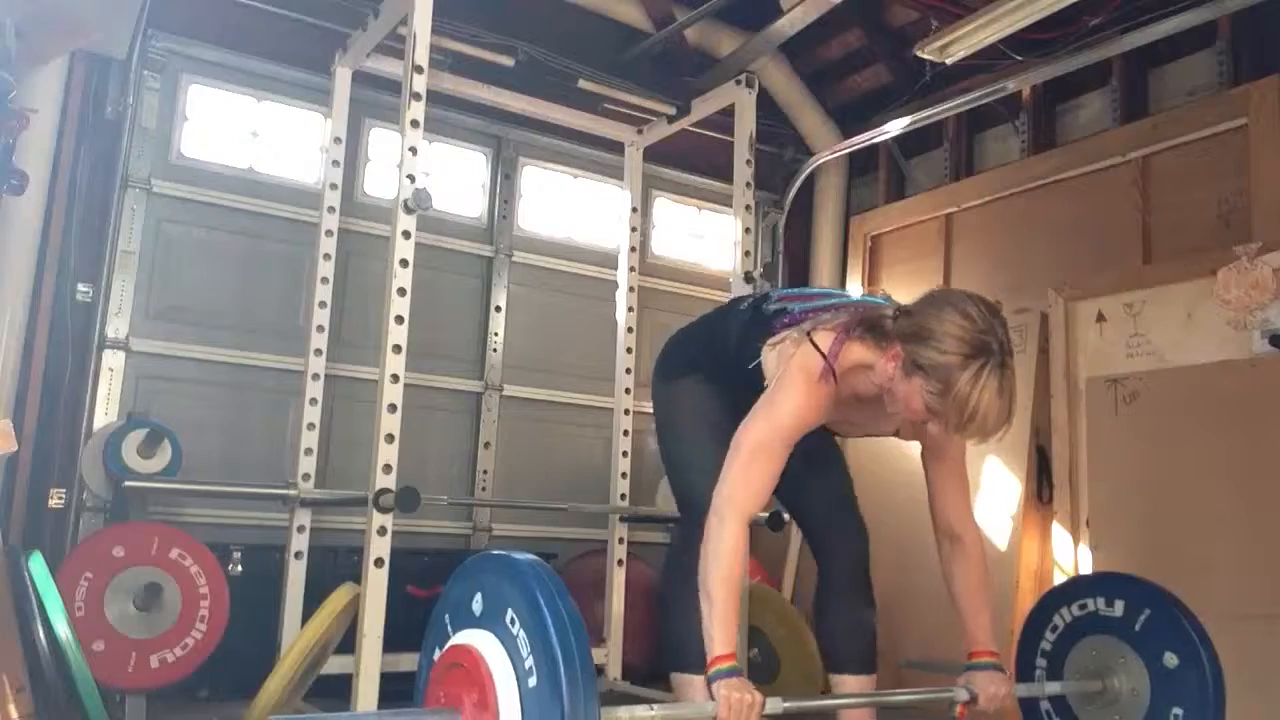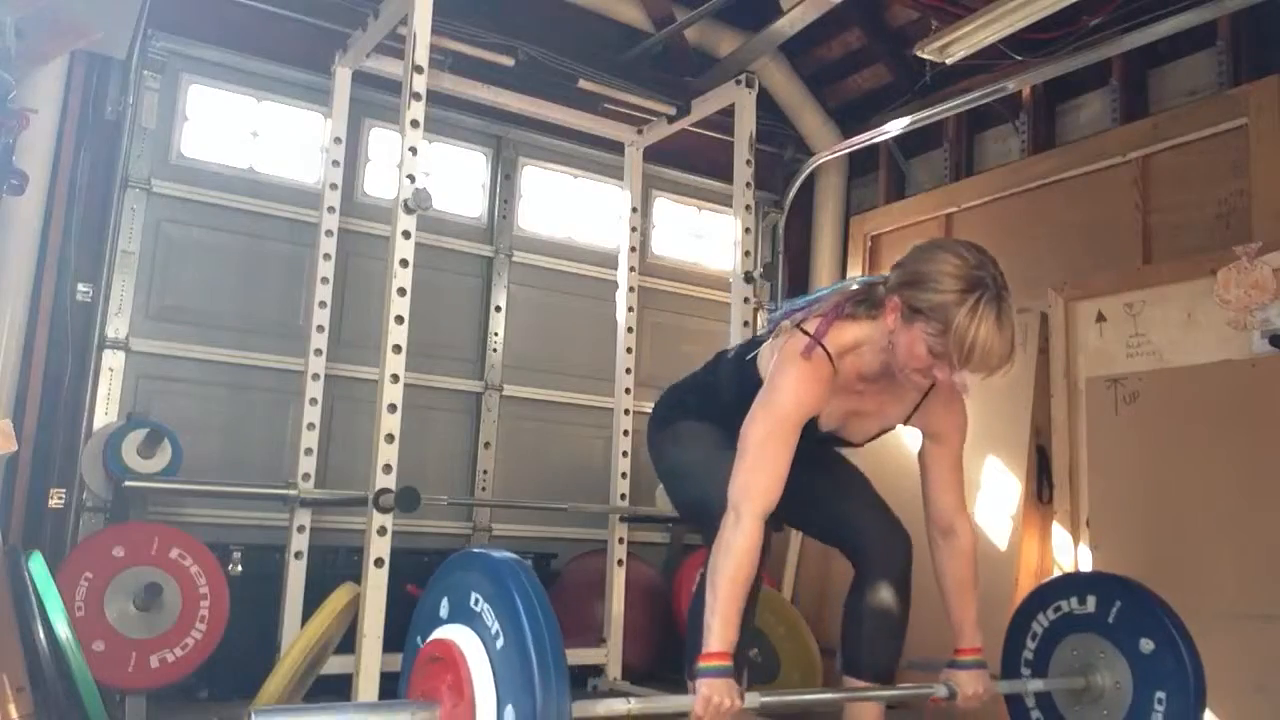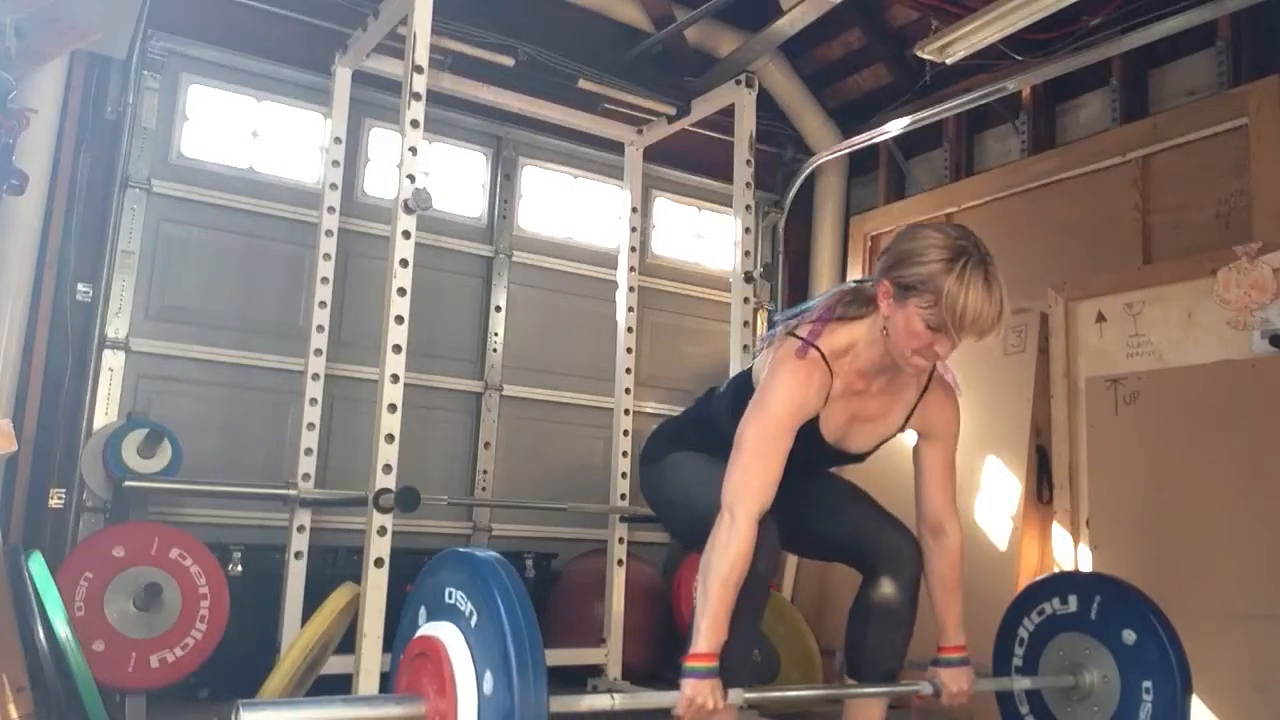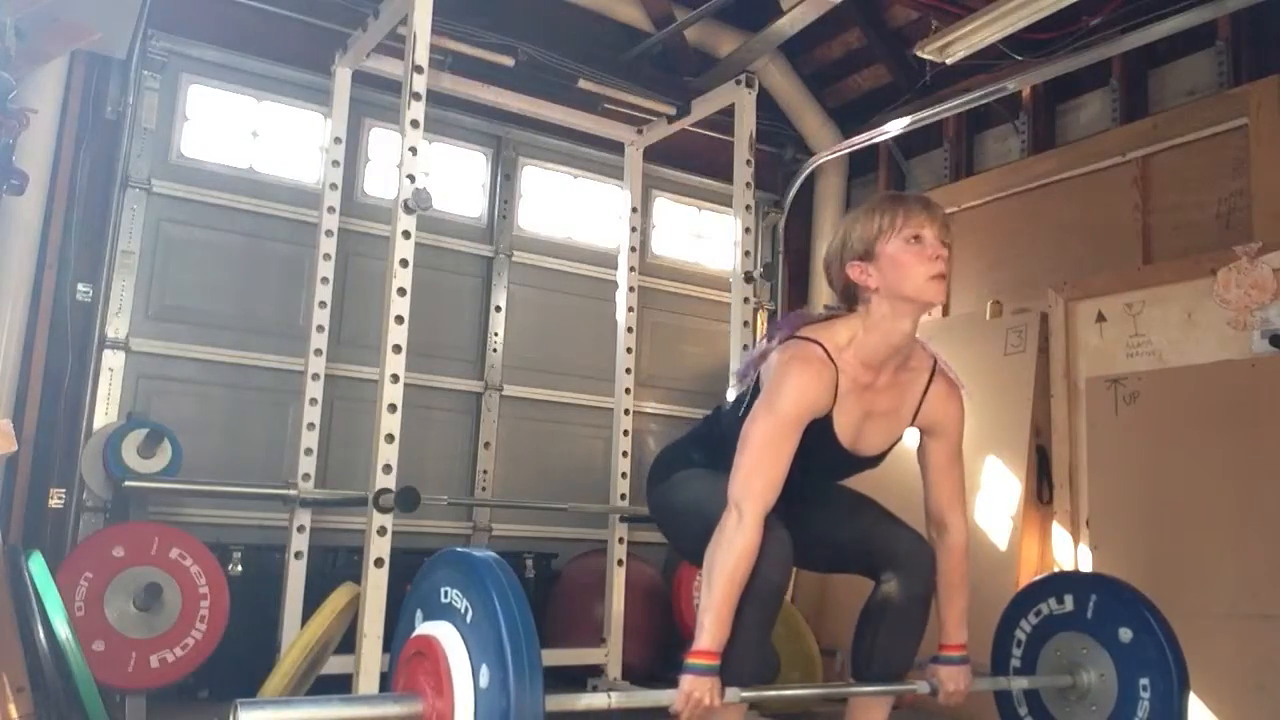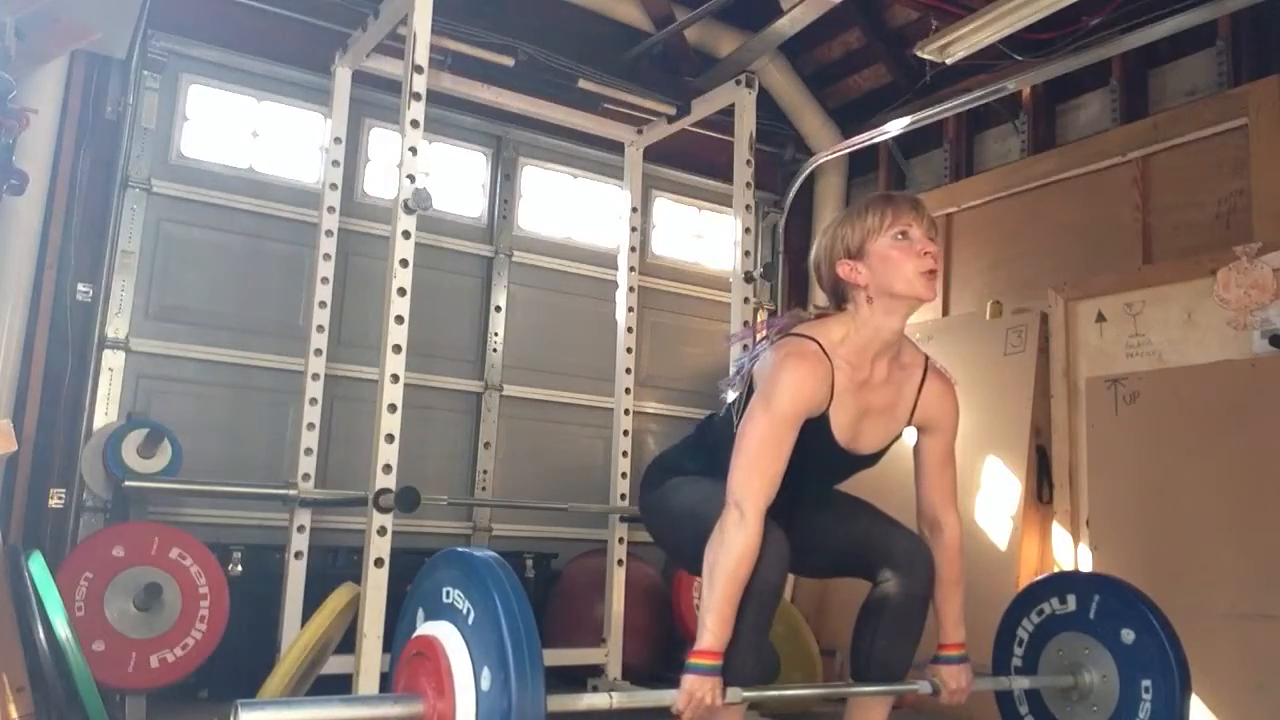
dt=0.5s
person 1, frame 1
left shoulder: (932, 400)
right shoulder: (812, 374)
left elbow: (958, 535)
right elbow: (728, 516)
left wrist: (984, 657)
right wrist: (723, 669)
right hip: (701, 376)
left knee: (844, 543)
right knee: (706, 525)
person 1, frame 2
left shoulder: (939, 401)
right shoulder: (811, 360)
left elbow: (950, 526)
right elbow: (746, 512)
left wrist: (968, 654)
right wrist: (714, 664)
left hip: (799, 445)
right hip: (696, 426)
left knee: (886, 549)
right knee: (747, 537)
person 1, frame 3
left shoulder: (934, 400)
right shoulder: (806, 365)
left elbow: (941, 528)
right elbow: (739, 515)
left wrist: (952, 652)
right wrist: (702, 662)
left hip: (791, 476)
right hip: (689, 459)
left knee: (897, 556)
right knee: (757, 544)
person 1, frame 4
left shoulder: (937, 393)
right shoulder: (810, 366)
left elbow: (949, 524)
right elbow: (743, 515)
left wrist: (953, 650)
right wrist: (702, 659)
left hip: (797, 493)
right hip: (696, 478)
left knee: (910, 558)
right knee: (766, 550)
person 1, frame 5
left shoulder: (931, 390)
right shoulder: (803, 364)
left elbow: (942, 522)
right elbow: (743, 514)
left wrist: (952, 649)
right wrist: (705, 658)
left hip: (793, 500)
right hip: (690, 486)
left knee: (907, 560)
right knee: (763, 553)
